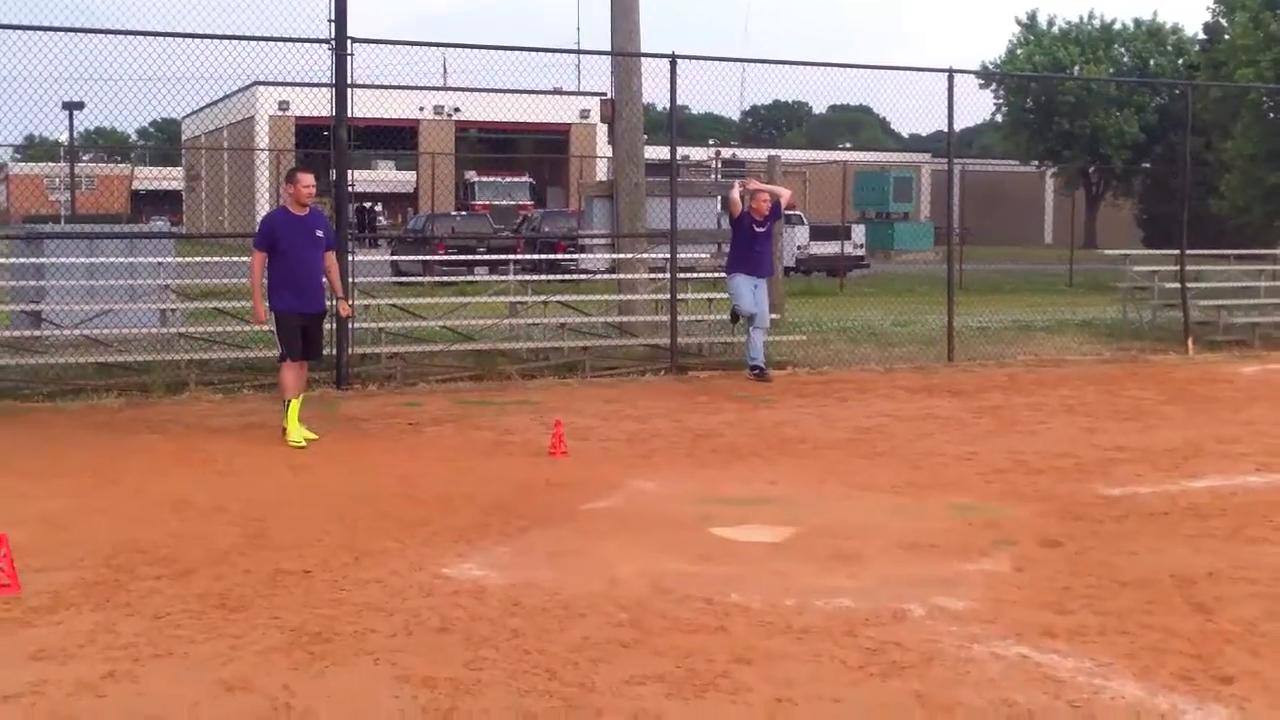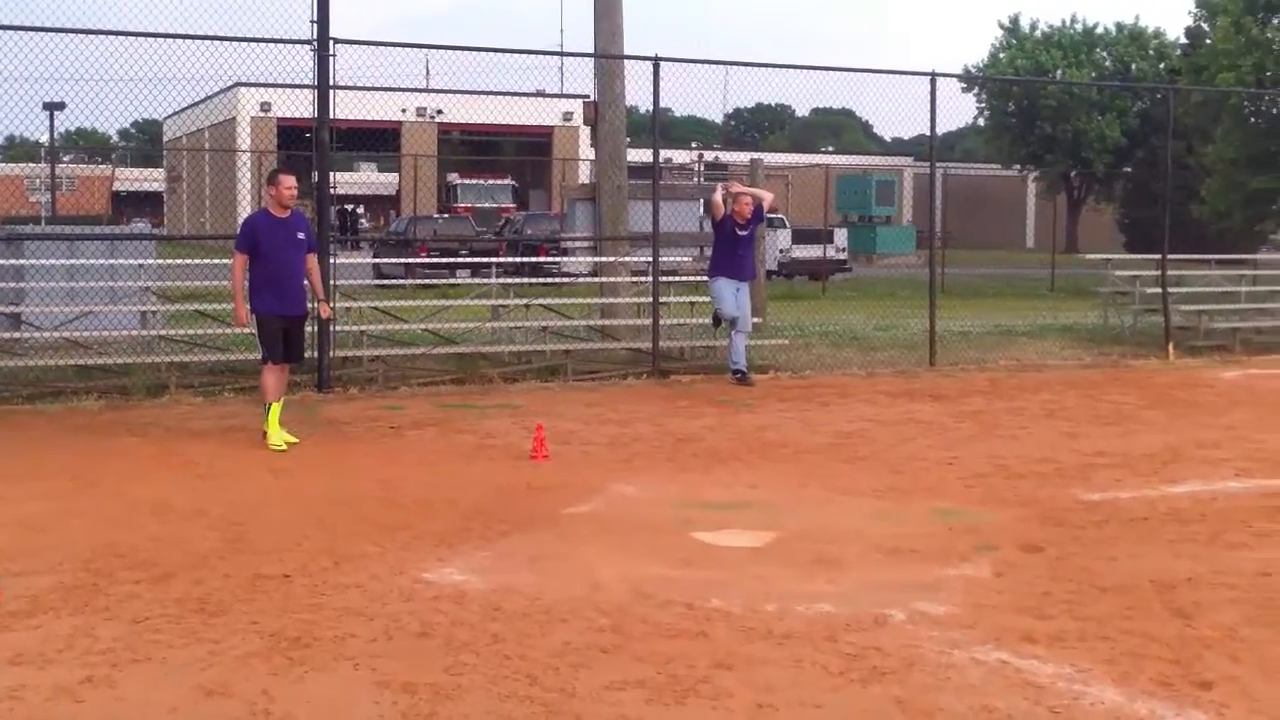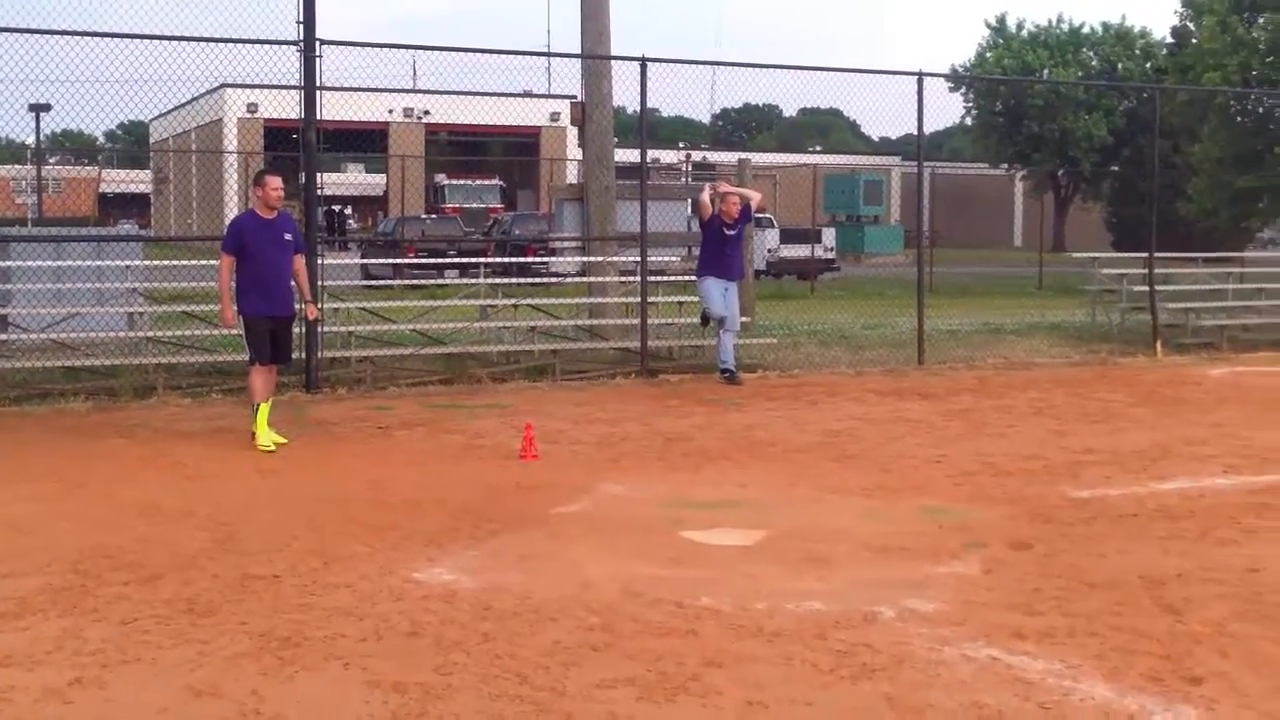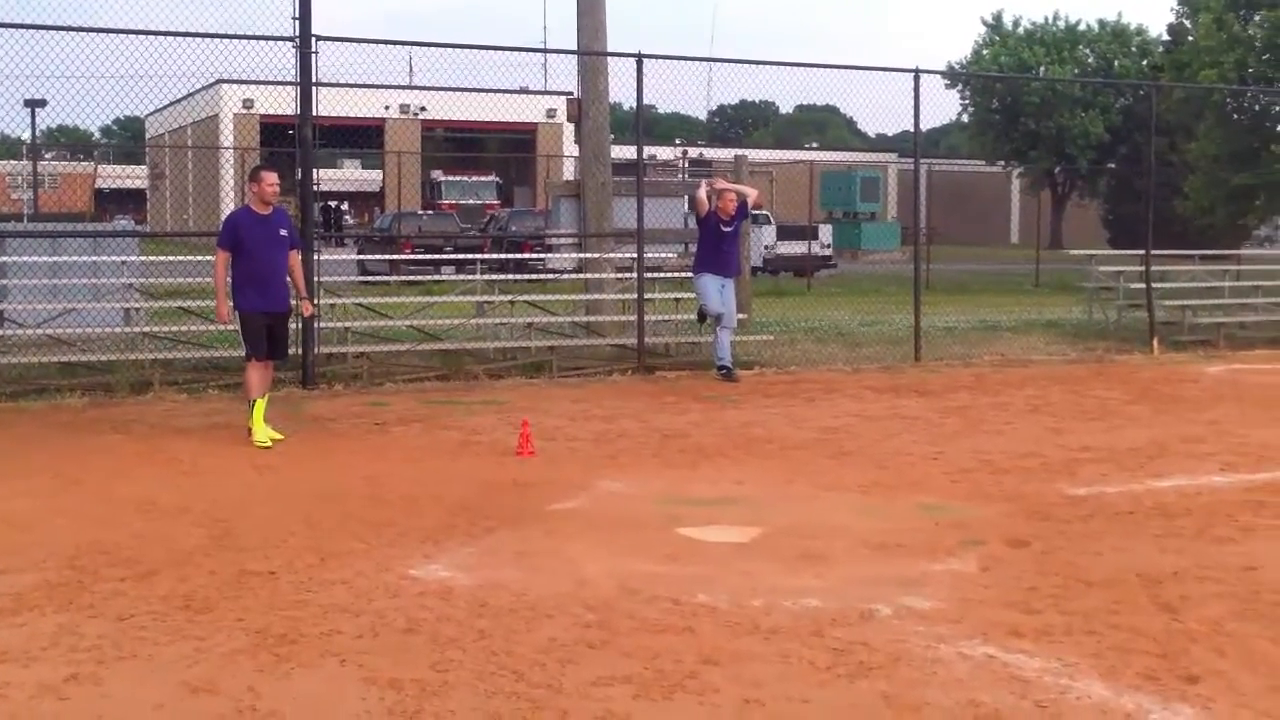
dt=0.2s
person 1, frame 1
left shoulder: (321, 220)
right shoulder: (273, 221)
left elbow: (330, 261)
right elbow: (258, 261)
left wrist: (340, 297)
right wrist: (258, 301)
left hip: (315, 306)
right hip: (286, 306)
left knee: (304, 361)
right knee: (290, 360)
left ankle: (294, 419)
right ankle: (291, 424)
person 1, frame 2
left shoulder: (302, 222)
right shoulder: (254, 223)
left elbow: (311, 263)
right elbow: (239, 264)
left wrist: (321, 299)
right wrist: (239, 303)
left hip: (296, 308)
right hip: (267, 309)
left knee: (285, 364)
right knee: (272, 363)
left ankle: (274, 422)
right ankle: (271, 427)
person 1, frame 3
left shoulder: (289, 223)
right shoulder: (241, 224)
left elbow: (298, 264)
right elbow: (226, 265)
left wrist: (308, 300)
right wrist: (226, 305)
left hip: (284, 309)
right hip: (254, 310)
left knee: (273, 366)
right knee: (259, 364)
left ankle: (263, 424)
right ankle: (259, 428)
person 1, frame 4
left shoulder: (284, 219)
right shoulder: (237, 220)
left elbow: (293, 261)
right elbow: (221, 261)
left wrist: (303, 296)
right wrist: (221, 300)
left hip: (280, 305)
right hip: (250, 306)
left knee: (269, 361)
right knee: (256, 360)
left ankle: (260, 419)
right ankle: (256, 423)
person 2, frame 1
left shoulder: (770, 217)
right shoulder: (742, 218)
left elbow: (787, 194)
right elbow: (733, 198)
left wrist: (760, 186)
right wrist: (737, 187)
left hip: (761, 277)
right hip: (739, 274)
left knee: (760, 323)
right knee: (748, 309)
left ankle: (756, 366)
right ankle: (737, 310)
person 2, frame 2
left shoulder: (752, 220)
right shoulder: (724, 221)
left elbow: (769, 197)
right elbow: (716, 201)
left wrist: (742, 189)
right wrist: (720, 190)
left hip: (743, 281)
right hip: (721, 278)
left knee: (742, 327)
right knee: (730, 313)
left ankle: (738, 370)
right ankle: (719, 313)
person 2, frame 3
left shoulder: (740, 220)
right shoulder: (712, 221)
left elbow: (757, 197)
right elbow: (703, 201)
left wrist: (730, 189)
right wrist: (707, 190)
left hip: (731, 281)
right hip: (709, 278)
left knee: (730, 326)
right knee: (718, 312)
left ankle: (727, 369)
right ankle: (708, 313)
person 2, frame 4
left shoulder: (737, 216)
right shoulder: (709, 218)
left elbow: (753, 193)
right elbow: (700, 197)
left wrist: (727, 185)
right wrist: (704, 186)
left hip: (728, 277)
right hip: (706, 274)
left knee: (727, 322)
right knee: (715, 309)
left ankle: (723, 366)
right ankle: (704, 309)
